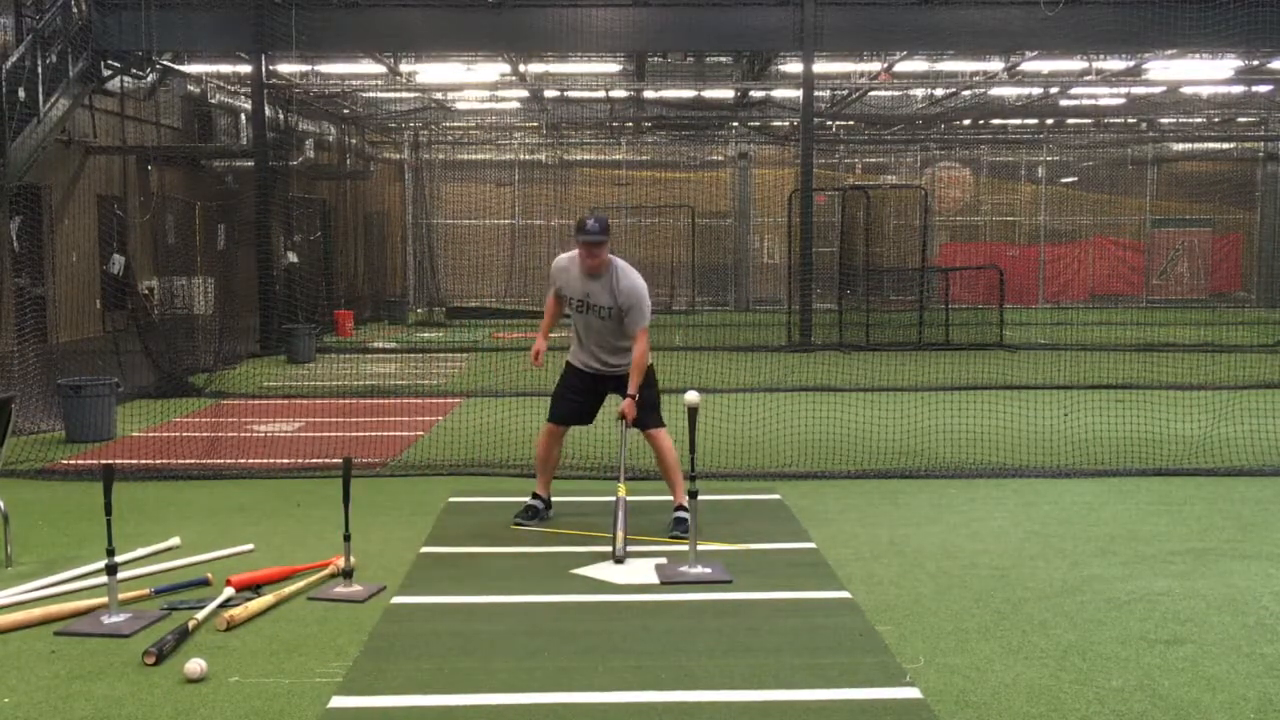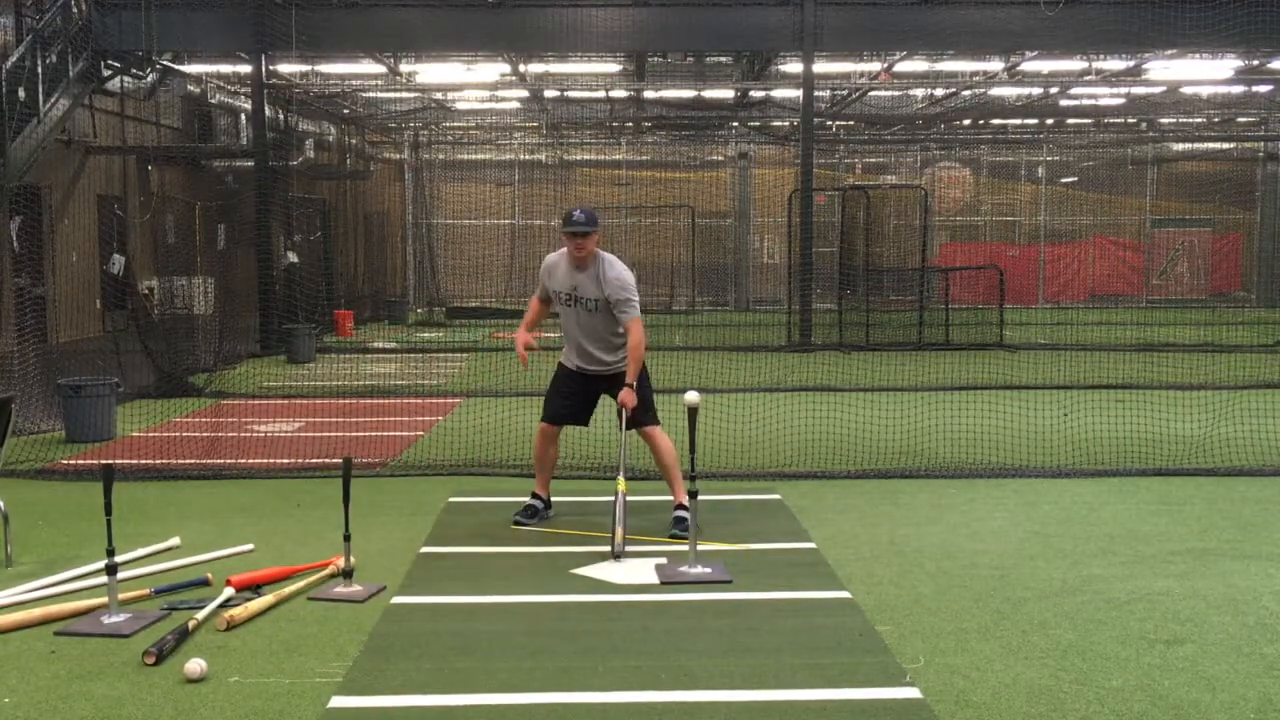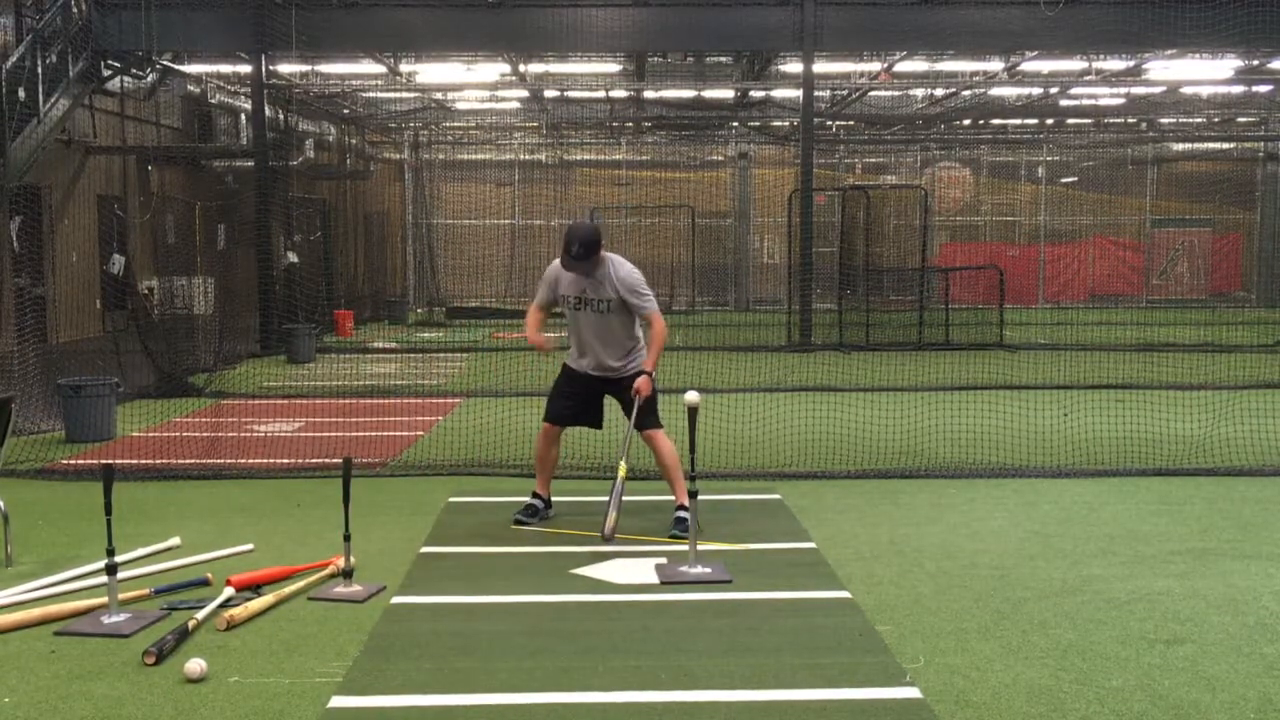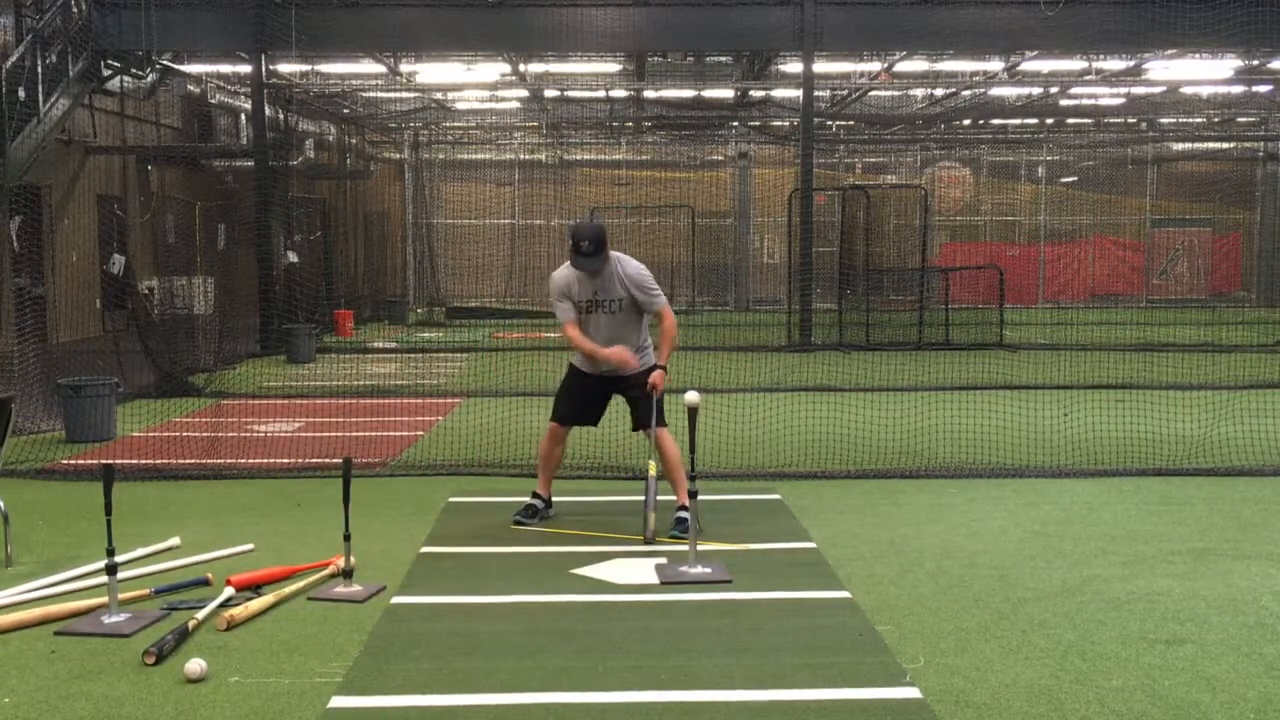
dt=0.4s
person 1, frame 1
left shoulder: (630, 283)
right shoulder: (562, 266)
left elbow: (641, 342)
left wrist: (632, 396)
right wrist: (542, 336)
left hip: (628, 367)
right hip: (582, 364)
left knee: (655, 432)
right knee: (553, 428)
left ankle: (682, 506)
right ankle: (540, 499)
person 1, frame 2
left shoulder: (616, 275)
right shoulder: (552, 265)
left elbow: (635, 331)
right elbow: (541, 298)
left wrist: (629, 385)
right wrist: (524, 330)
left hip: (620, 366)
right hip: (574, 365)
left knee: (650, 430)
right knee: (547, 429)
left ankle: (682, 505)
right ankle: (540, 499)
person 1, frame 3
left shoulder: (625, 275)
right shoulder: (555, 272)
left elbow: (657, 324)
right elbow: (539, 307)
left wrist: (648, 372)
right wrist: (531, 329)
left hip: (629, 369)
right hip: (580, 366)
left knee: (653, 433)
right knee: (549, 428)
left ankle: (683, 507)
right ankle: (541, 499)
person 1, frame 4
left shoulder: (632, 272)
right shoulder: (561, 280)
left elbow: (667, 317)
right elbow: (571, 333)
left wrist: (661, 366)
right wrist: (605, 354)
left hip: (637, 368)
right hip: (587, 367)
left knee: (658, 433)
right knee: (556, 428)
left ankle: (684, 507)
right ankle: (541, 498)
